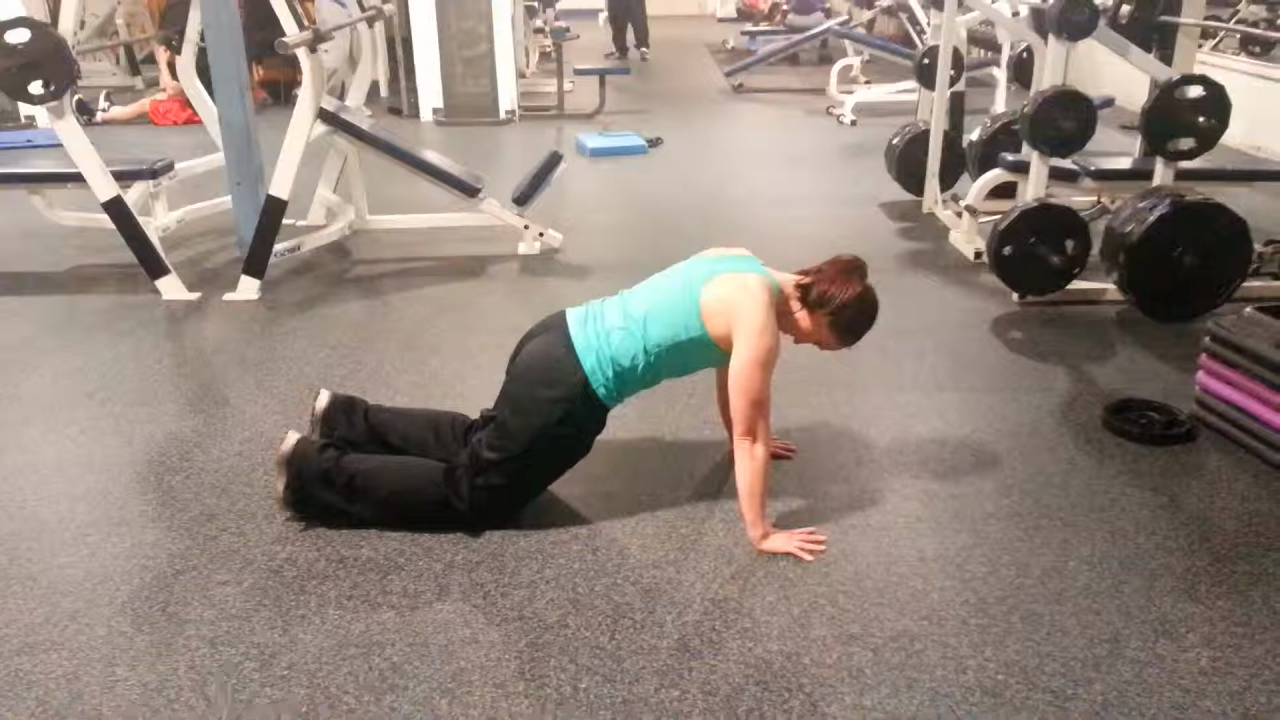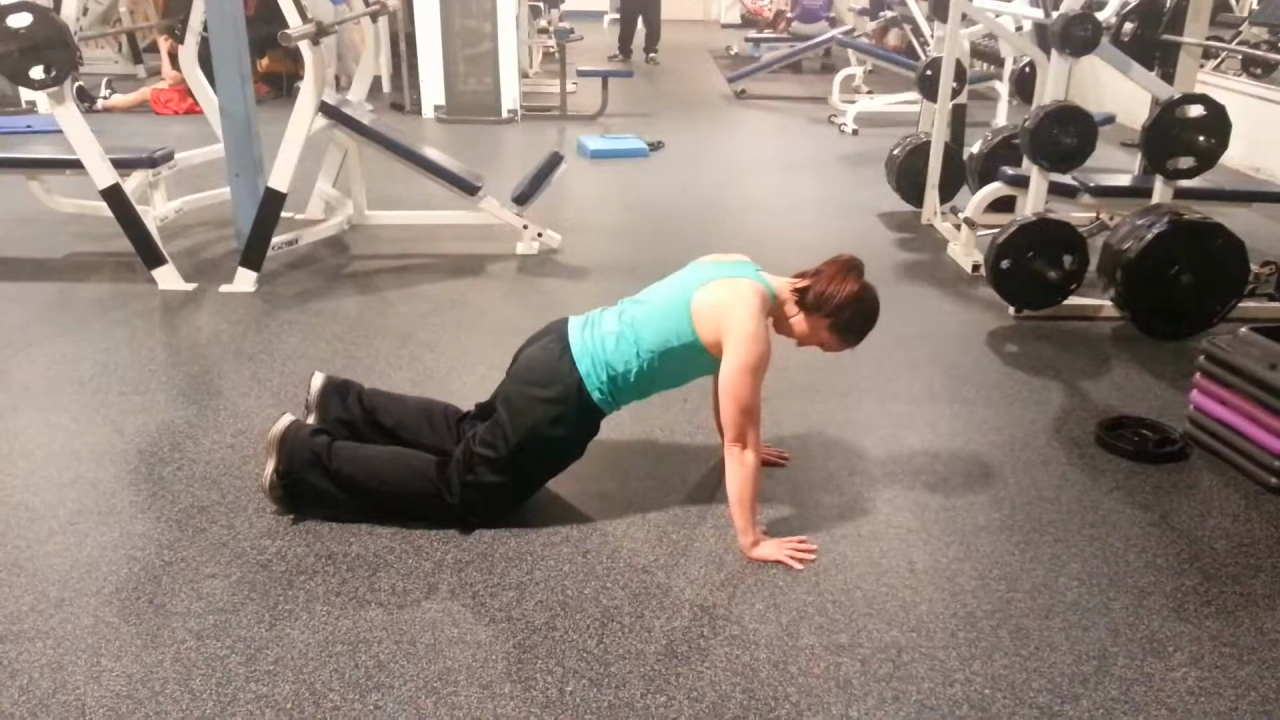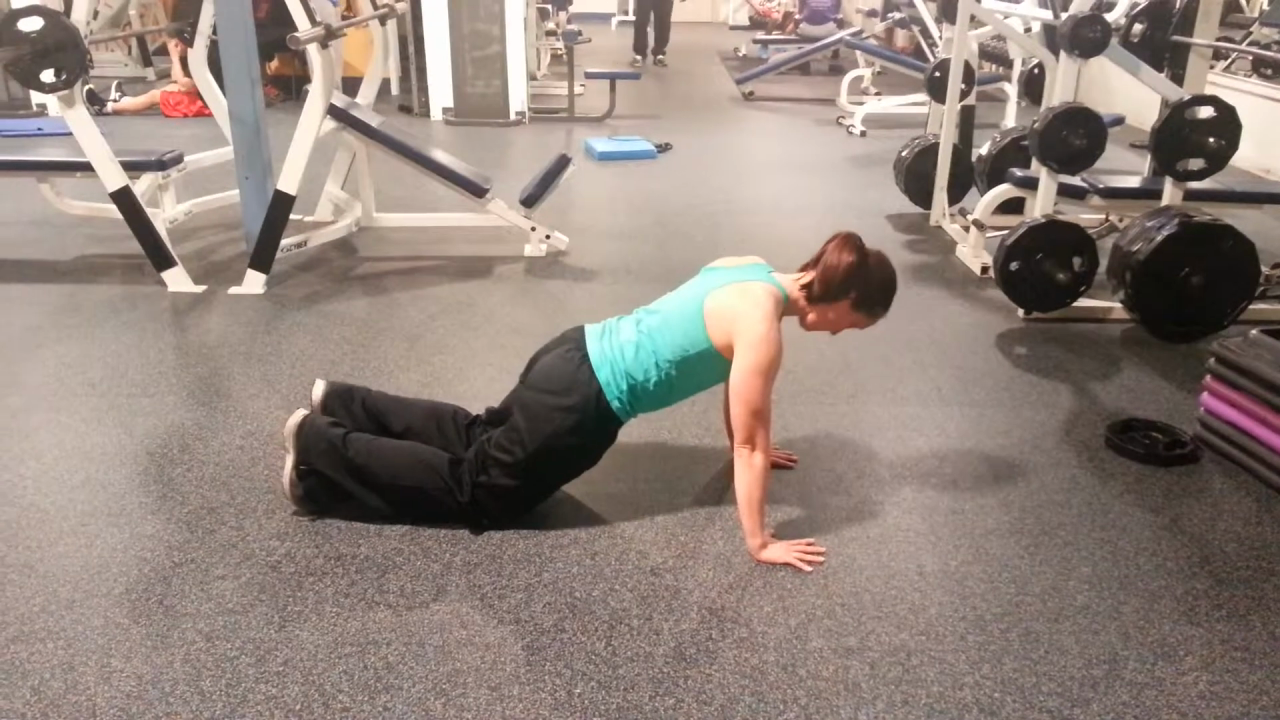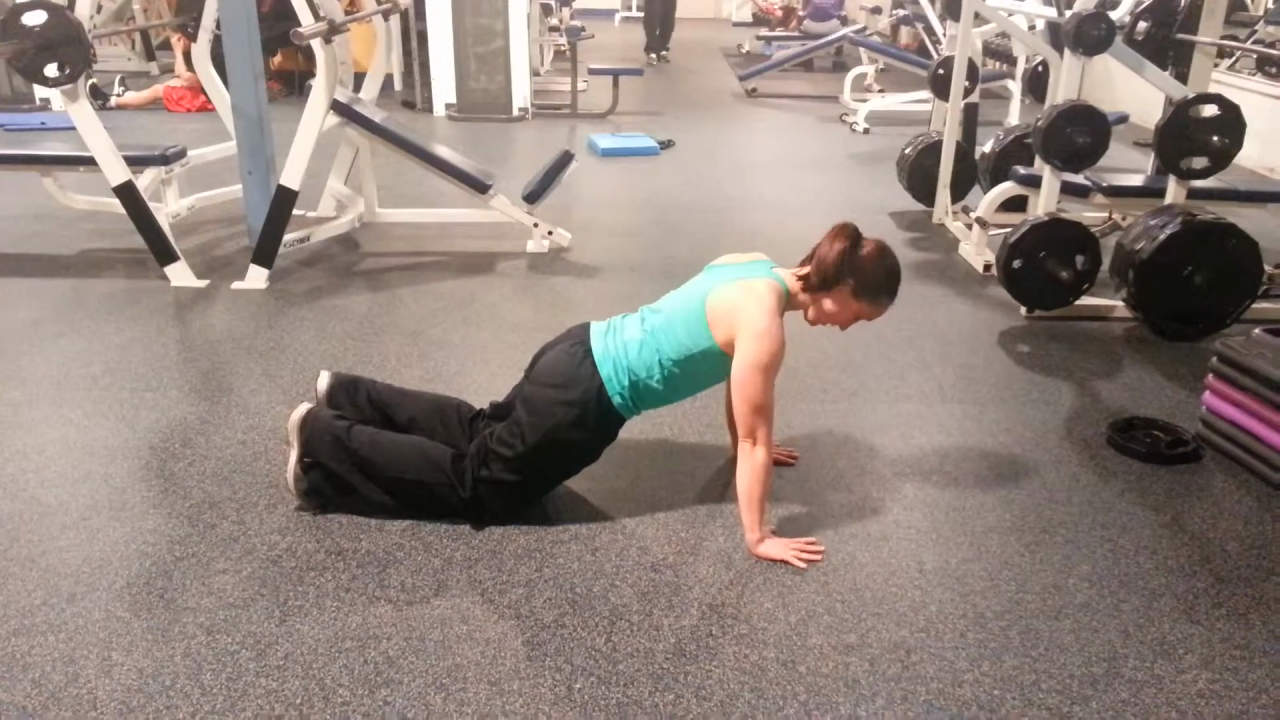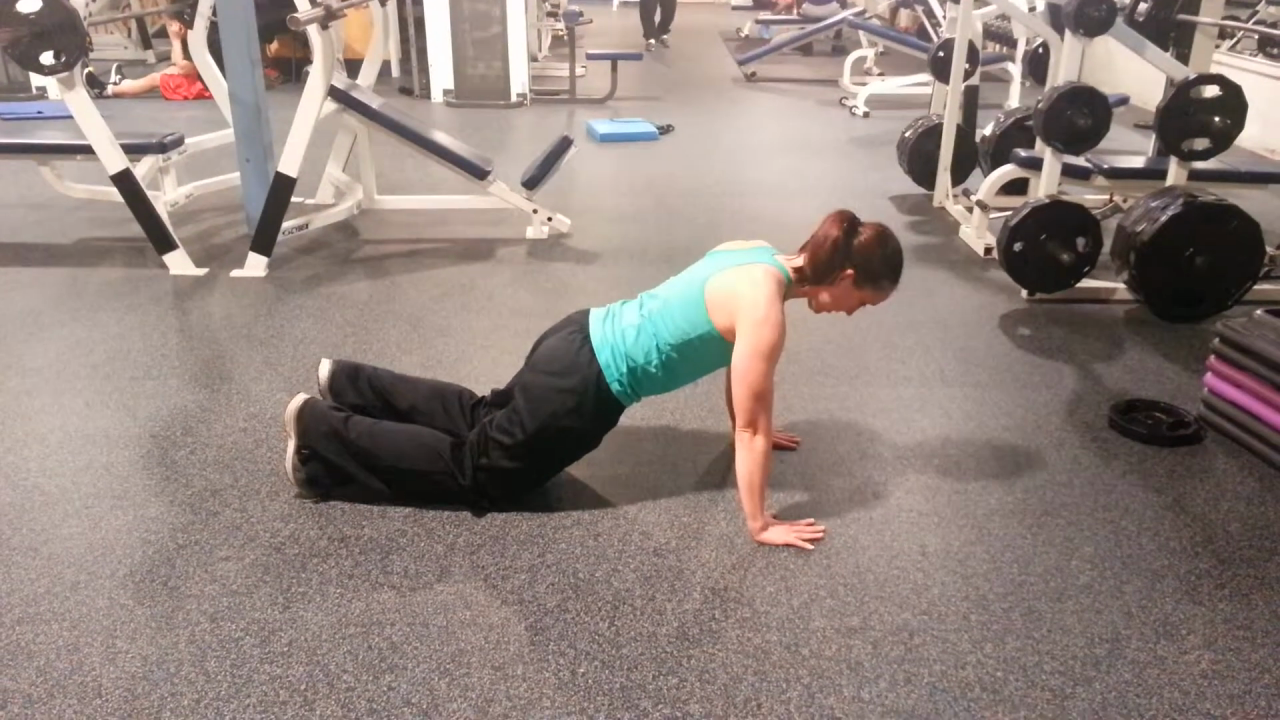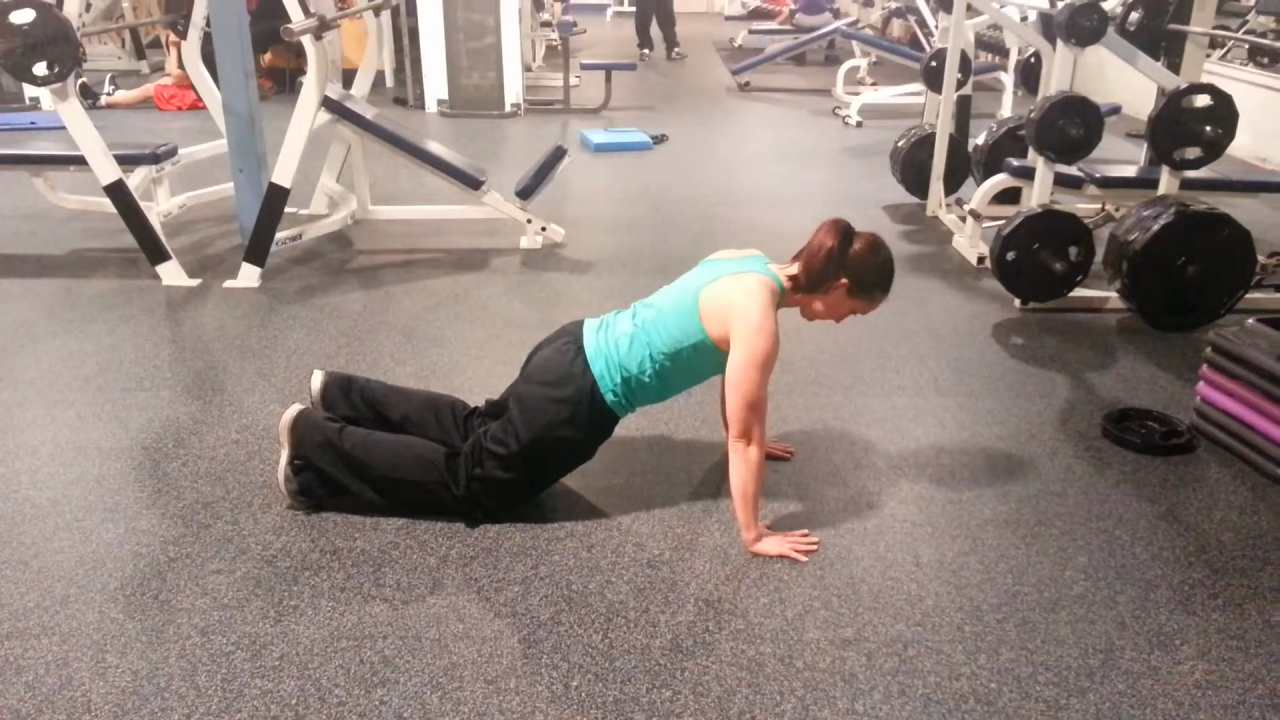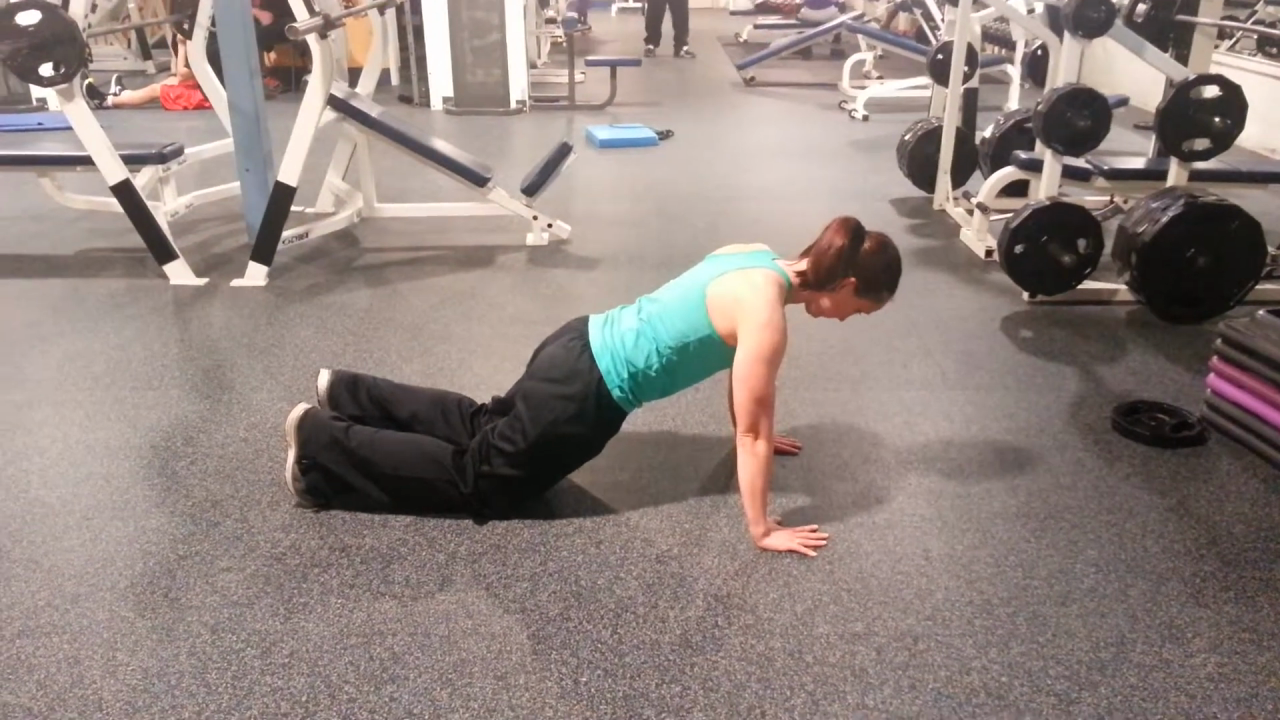
dt=0.4s
person 1, frame 1
left shoulder: (746, 268)
right shoulder: (759, 319)
right elbow: (749, 437)
left wrist: (750, 440)
right wrist: (761, 532)
left hip: (560, 341)
right hip: (567, 384)
left knee: (481, 444)
right knee: (474, 494)
left ankle: (345, 420)
right ankle: (312, 471)
person 1, frame 2
left shoulder: (740, 269)
right shoulder: (749, 326)
right elbow: (737, 443)
left wrist: (743, 447)
right wrist: (750, 539)
left hip: (562, 349)
right hip: (564, 391)
left knee: (472, 436)
right knee: (463, 489)
left ankle: (340, 402)
right ankle: (302, 455)
person 1, frame 3
left shoulder: (752, 269)
right shoulder: (762, 326)
right elbow: (750, 445)
left wrist: (749, 444)
right wrist: (759, 542)
left hip: (580, 357)
right hip: (581, 402)
left knee: (478, 438)
right knee: (473, 489)
left ankle: (341, 406)
right ankle: (319, 447)
person 1, frame 4
left shoulder: (756, 266)
right shoulder: (763, 321)
right elbow: (754, 439)
left wrist: (749, 443)
right wrist: (757, 537)
left hip: (584, 354)
right hip: (584, 399)
left knee: (481, 433)
right knee: (475, 484)
left ankle: (345, 398)
right ankle: (323, 440)
person 1, frame 5
left shoulder: (759, 254)
right shoulder: (764, 308)
right elbow: (751, 428)
left wrist: (754, 429)
right wrist: (760, 524)
left hip: (583, 342)
right hip: (583, 385)
left knee: (482, 421)
right knee: (474, 470)
left ankle: (347, 385)
right ankle: (319, 429)
person 1, frame 6
left shoulder: (751, 262)
right shoulder: (758, 318)
right elbow: (745, 438)
left wrist: (748, 438)
right wrist: (753, 535)
left hip: (579, 352)
right hip: (579, 396)
left knee: (476, 432)
right knee: (470, 482)
left ankle: (338, 397)
right ankle: (314, 440)
person 1, frame 7
left shoulder: (757, 257)
right shoulder: (765, 312)
right elbow: (754, 429)
left wrist: (754, 433)
right wrist: (761, 528)
left hip: (584, 347)
right hip: (586, 390)
left knee: (483, 429)
right knee: (477, 477)
left ankle: (347, 395)
right ankle: (320, 439)
